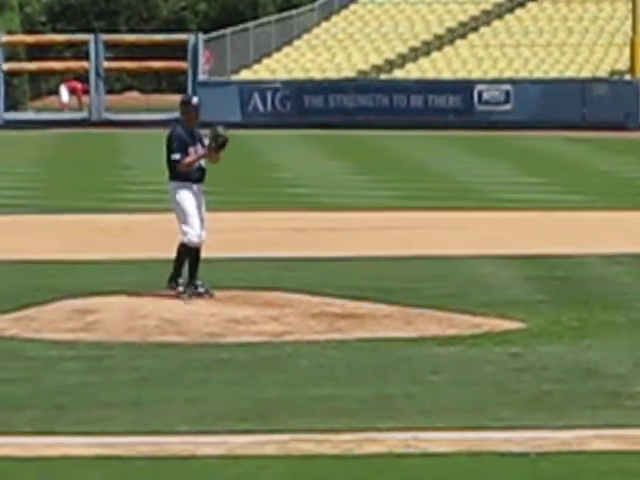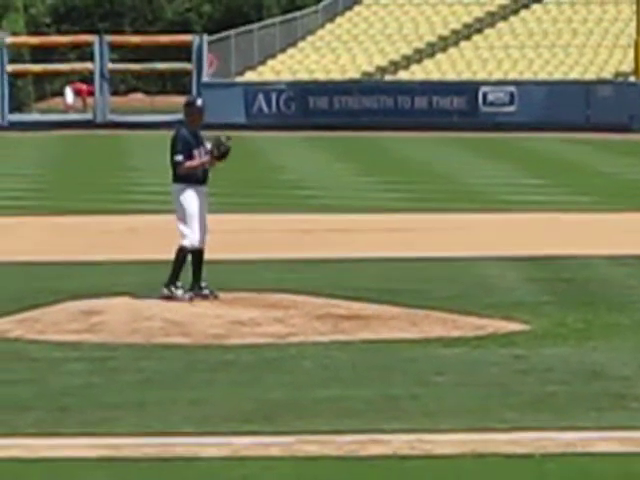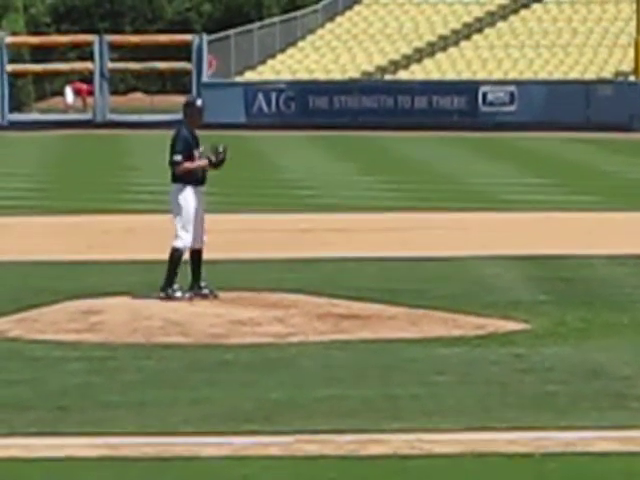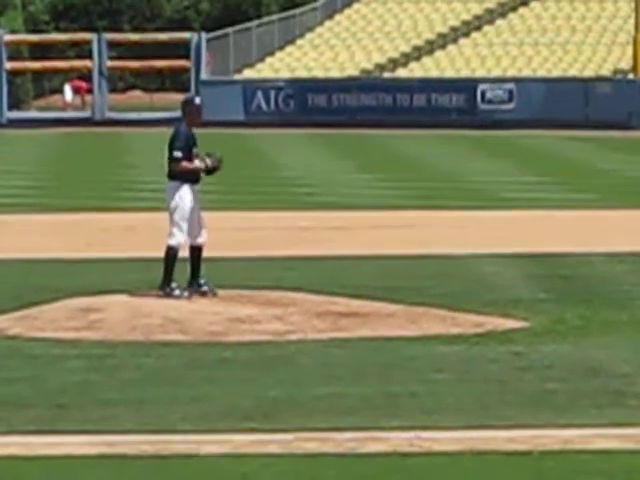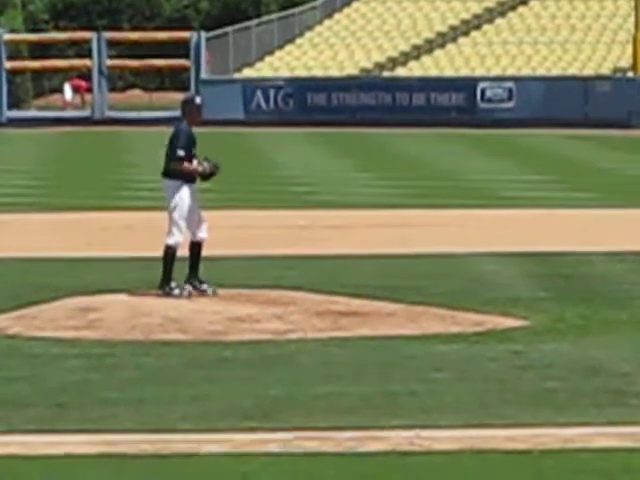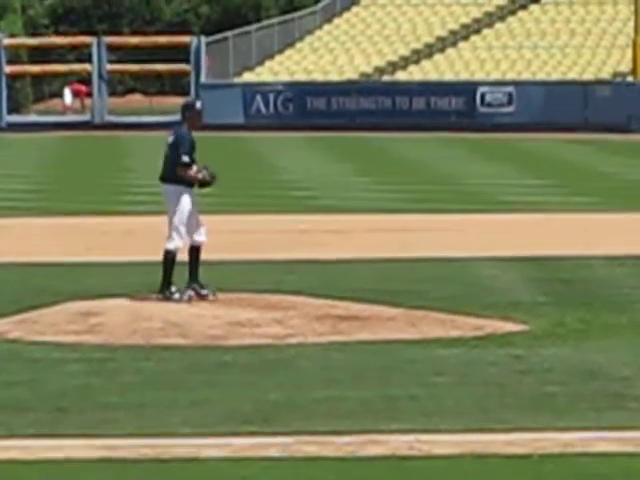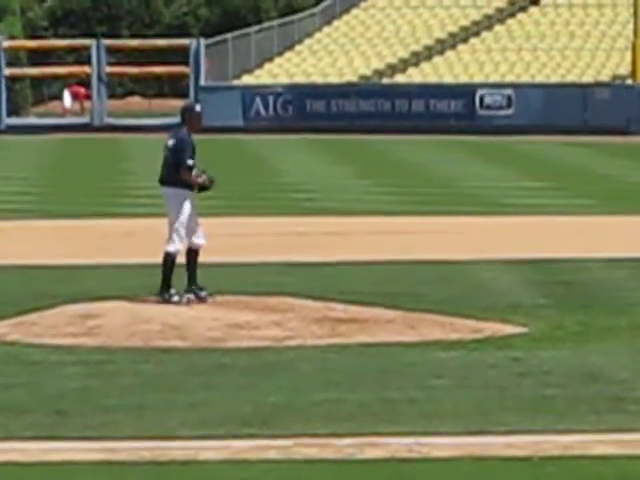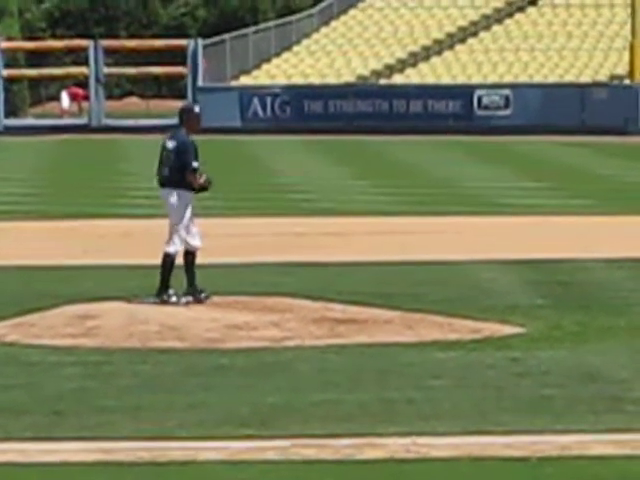
dt=0.1s
person 1, frame 1
left shoulder: (196, 132)
right shoulder: (177, 134)
left elbow: (213, 158)
right elbow: (180, 166)
left wrist: (215, 148)
right wrist: (203, 154)
left hip: (196, 188)
right hip: (182, 188)
left knee: (199, 237)
right knee: (191, 233)
left ankle: (192, 282)
right ankle: (174, 280)
person 1, frame 2
left shoulder: (198, 135)
right shoulder: (181, 136)
left elbow: (209, 160)
right elbow: (180, 168)
left wrist: (217, 154)
right wrist: (205, 161)
left hip: (199, 189)
right hip: (185, 190)
left knee: (200, 239)
right knee: (190, 237)
left ankle: (197, 284)
right ankle: (171, 284)
person 1, frame 3
left shoulder: (193, 135)
right shoulder: (182, 135)
right elbow: (177, 168)
left wrist: (211, 159)
right wrist: (204, 164)
left hip: (195, 190)
right hip: (184, 190)
left knee: (198, 239)
right knee: (183, 238)
left ankle: (196, 284)
right ankle: (168, 286)
person 1, frame 4
left shoulder: (188, 132)
right shoulder: (182, 133)
right elbow: (176, 165)
left wrist: (203, 163)
right wrist: (200, 166)
left hip: (189, 188)
right hip: (180, 188)
left knee: (198, 236)
right knee: (178, 236)
left ankle: (195, 281)
right ankle: (166, 284)
person 1, frame 5
left shoulder: (182, 130)
right shoulder: (184, 132)
right elbow: (176, 164)
left wrist: (196, 166)
right wrist: (197, 170)
left hip: (184, 186)
right hip: (179, 186)
left knee: (199, 231)
right knee: (176, 234)
left ankle: (193, 278)
right ankle: (166, 283)
person 1, frame 6
left shoulder: (178, 134)
right shoulder: (185, 137)
right elbow: (181, 170)
left wrist: (195, 172)
right wrist: (197, 177)
left hip: (181, 190)
right hip: (178, 191)
left knee: (198, 235)
right knee: (175, 239)
left ankle: (193, 282)
right ankle: (166, 288)
person 1, frame 7
left shoulder: (174, 137)
right shoulder: (186, 141)
left elbow: (174, 169)
right elbow: (185, 175)
left wrist: (194, 179)
right wrist: (198, 182)
left hip: (173, 191)
right hip: (179, 193)
left knee: (196, 238)
right knee: (175, 241)
left ankle: (192, 285)
right ankle: (165, 290)
person 1, frame 8
left shoulder: (170, 139)
right shoulder: (187, 143)
left elbow: (160, 171)
right elbow: (190, 177)
right wrist: (201, 183)
left hip: (172, 192)
right hip: (180, 195)
left knee: (192, 241)
right knee: (175, 243)
left ankle: (191, 288)
right ankle: (163, 291)
